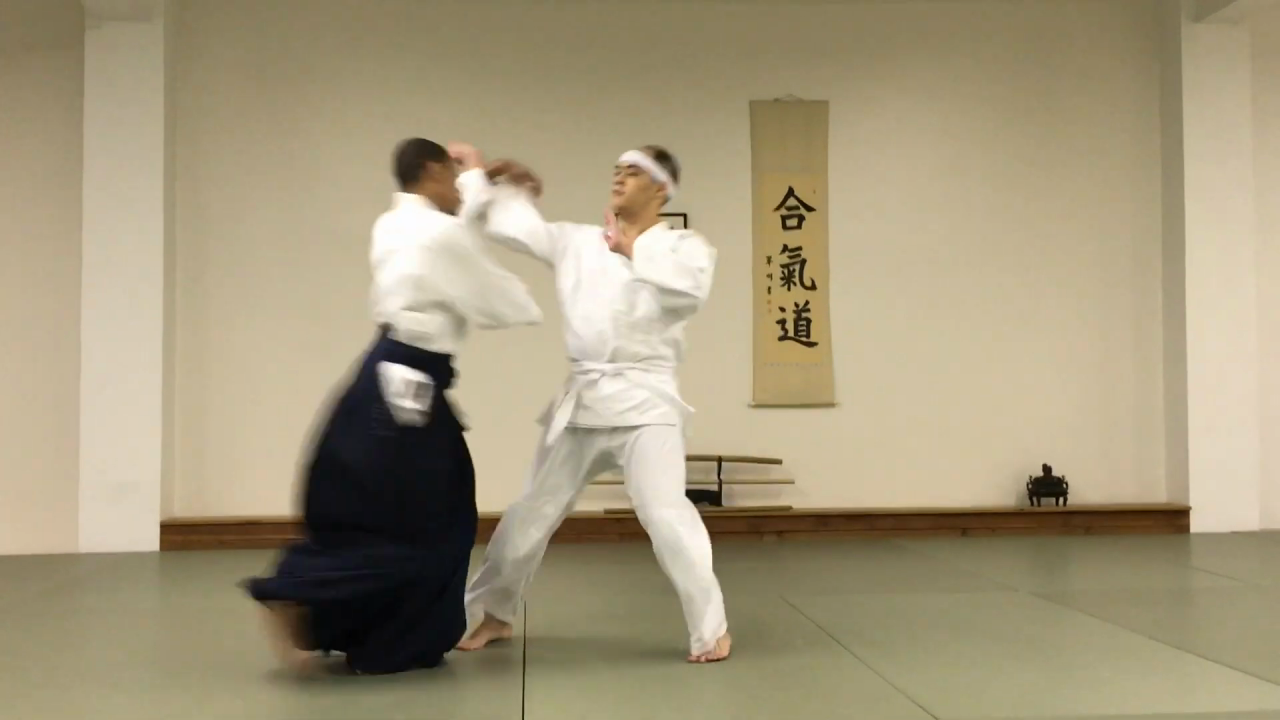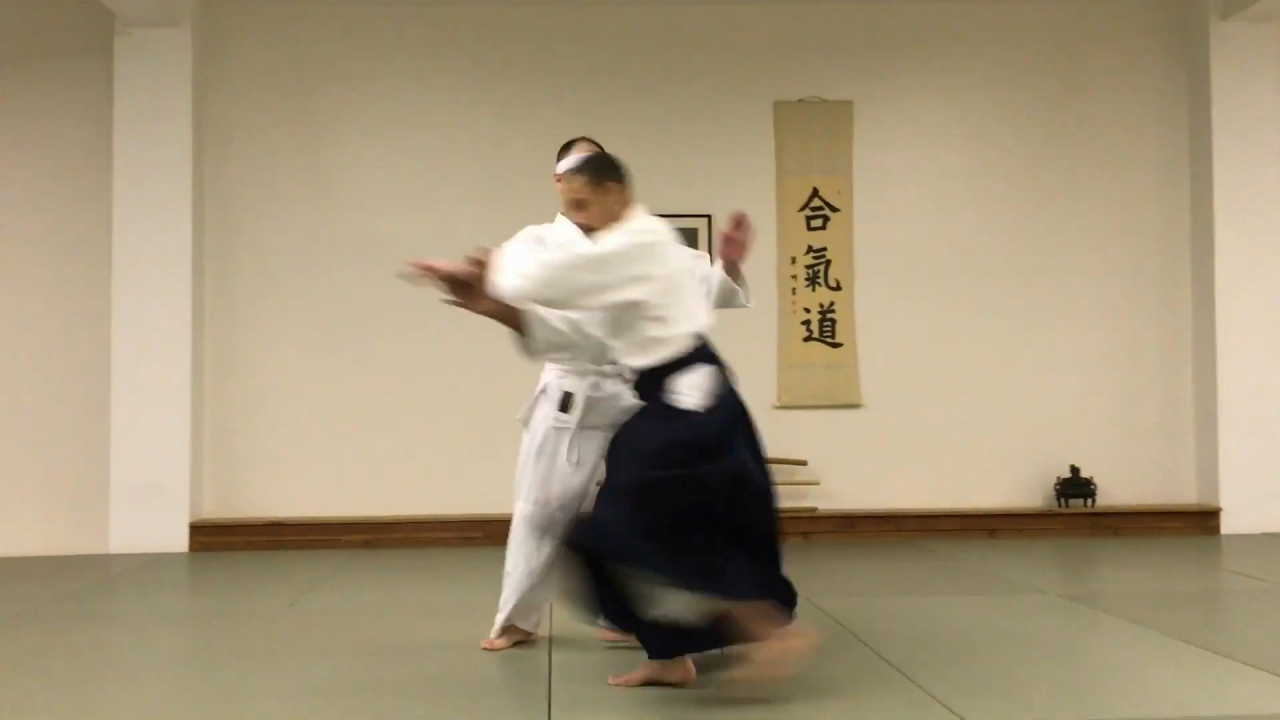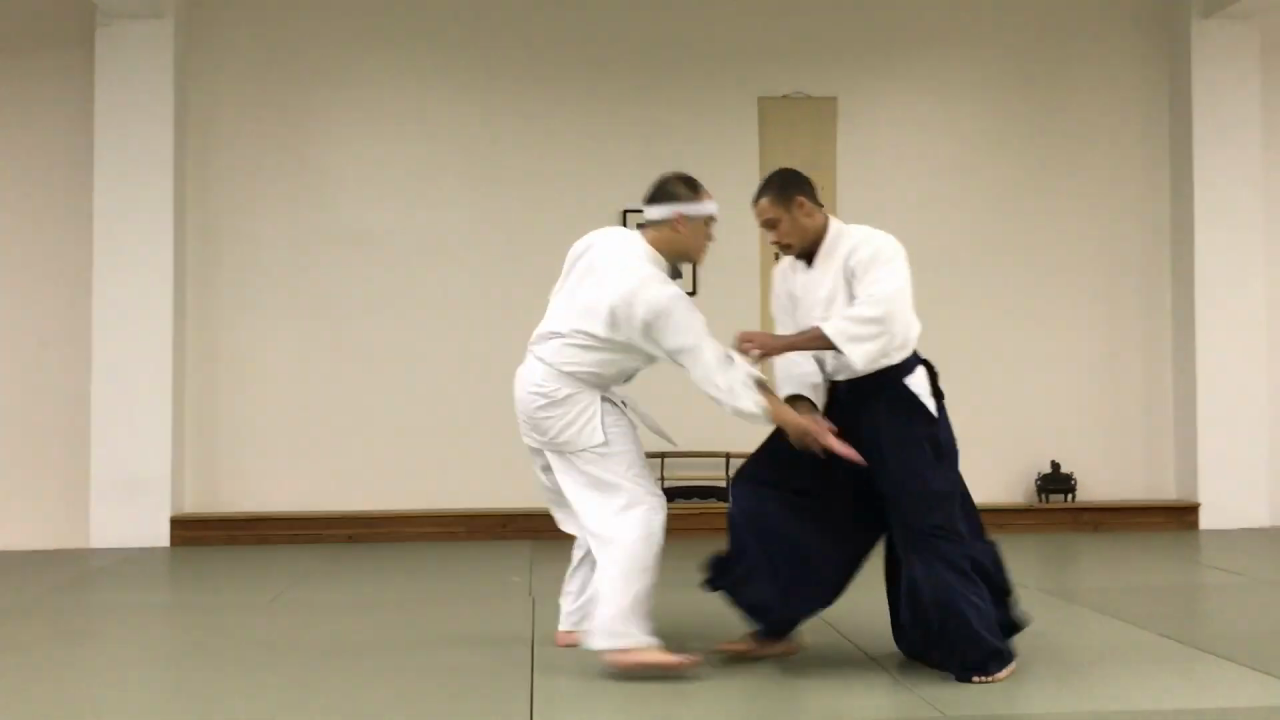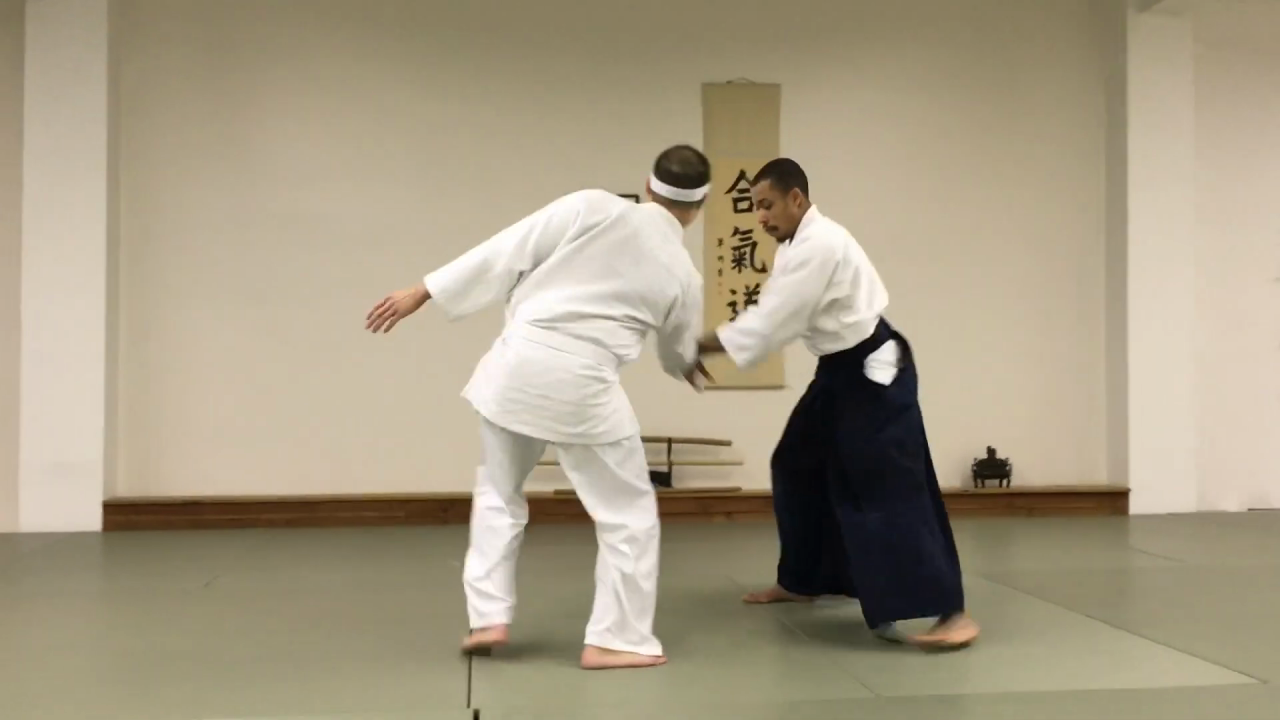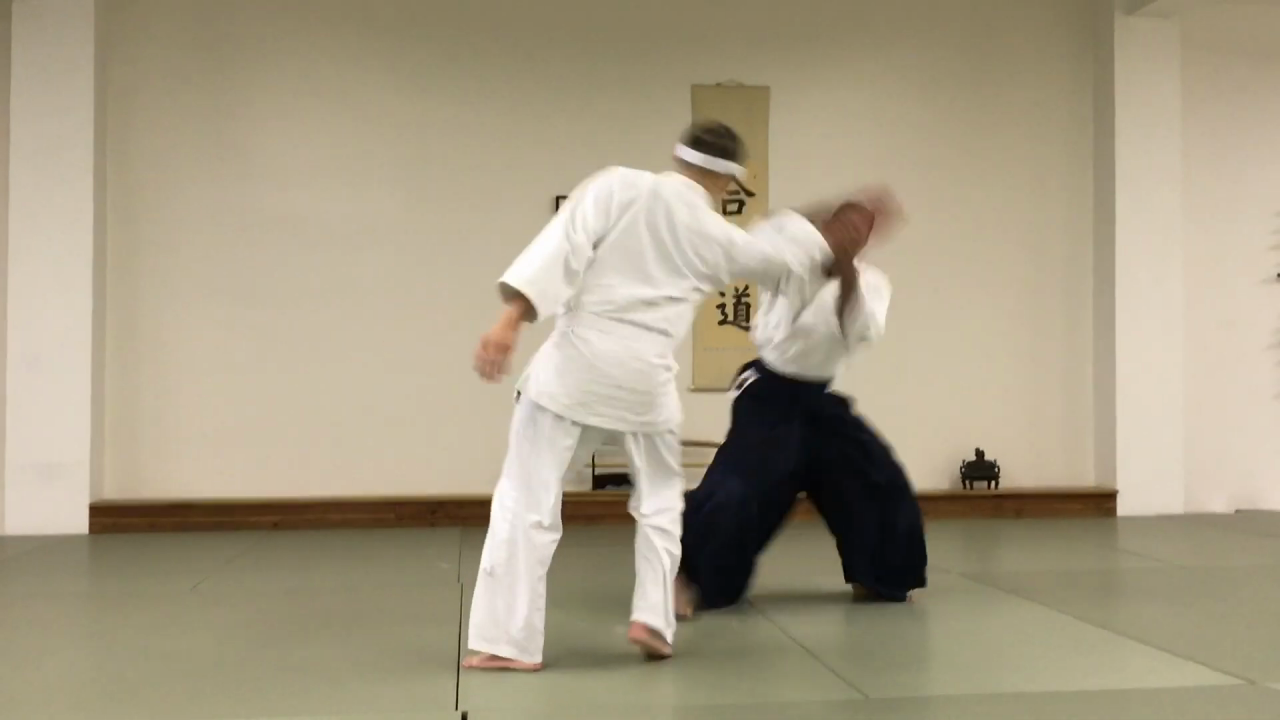
dt=0.4s
person 1, frame 1
left shoulder: (681, 245)
right shoulder: (577, 240)
left elbow: (683, 290)
right elbow: (503, 221)
left wrist: (631, 252)
right wrist: (490, 182)
left hip: (643, 401)
right hip: (580, 399)
left knee: (667, 517)
right knee: (533, 512)
left ankle: (710, 631)
right ankle: (494, 614)
person 1, frame 2
right shoulder: (537, 243)
left elbow: (711, 291)
right elbow: (537, 318)
left wrist: (731, 262)
right wrist: (499, 310)
left hip: (633, 394)
right hip: (568, 396)
right knee: (540, 512)
right ankle: (518, 620)
person 1, frame 3
left shoulder: (602, 241)
right shoulder: (652, 294)
left elbow: (569, 301)
right elbow: (715, 368)
right wrist: (792, 420)
left hip: (545, 384)
right hip: (563, 398)
left knee: (593, 515)
right knee: (633, 511)
left ankle: (580, 620)
right ankle: (623, 637)
person 1, frame 4
left shoulder: (591, 206)
right shoulder: (682, 278)
left elbow: (505, 252)
right elbow: (677, 354)
left wrist: (418, 294)
right wrist: (689, 364)
left hip: (513, 368)
right hip: (580, 387)
left knee: (498, 496)
right knee: (627, 508)
left ankle: (487, 618)
right ankle: (615, 639)
person 1, frame 5
left shoulder: (616, 185)
right shoulder: (718, 238)
left elbow: (559, 248)
right elbow: (783, 255)
left wrist: (511, 318)
right wrist: (829, 242)
left hip: (574, 362)
right hip: (643, 375)
left knee: (526, 498)
right knee: (659, 498)
left ankle: (504, 640)
right ankle: (652, 618)
person 2, frame 1
left shoulder: (397, 224)
right shoulder: (442, 235)
right elbow: (497, 304)
left wrist: (473, 170)
left hip: (402, 385)
right hip: (404, 387)
left knee: (436, 518)
right knee: (401, 527)
left ankle: (391, 646)
right ankle: (294, 601)
person 2, frame 2
left shoulder: (639, 244)
right shoulder: (622, 249)
left elbow: (548, 276)
left wrist: (479, 268)
left hip: (691, 397)
right hip: (679, 397)
left knee: (632, 517)
right knee: (660, 522)
left ankle: (758, 624)
right ankle: (672, 653)
person 2, frame 3
left shoulder: (873, 248)
right shoulder: (787, 274)
left elbow: (878, 319)
right elbow: (803, 358)
left wrist: (789, 341)
right wrist: (802, 412)
left hip: (898, 400)
right hip: (842, 402)
left knee: (930, 522)
right knee: (766, 489)
left ankle: (983, 649)
right ankle: (777, 628)
person 2, frame 4
left shoulder: (820, 244)
right shoulder: (796, 249)
left elbow: (773, 321)
right elbow: (777, 319)
left wrist: (699, 346)
right wrist: (706, 345)
left hip: (873, 371)
right hip: (839, 372)
left knee: (889, 484)
right knee: (799, 470)
left ankle: (948, 610)
right ankle: (801, 580)
person 2, frame 5
left shoulder: (871, 285)
left elbow: (859, 330)
left wrist: (848, 273)
left hip: (814, 398)
right hip: (767, 392)
left knee: (877, 485)
right knee: (741, 485)
left ankle: (875, 576)
right ankle: (692, 576)
